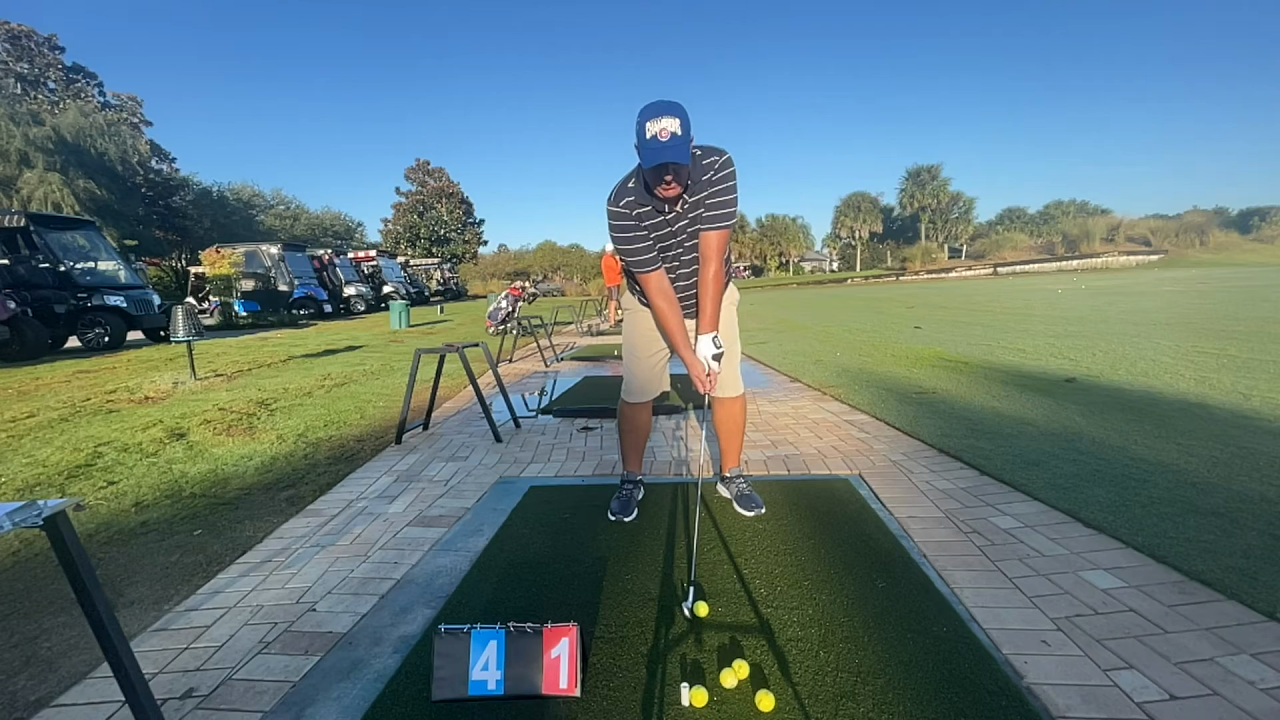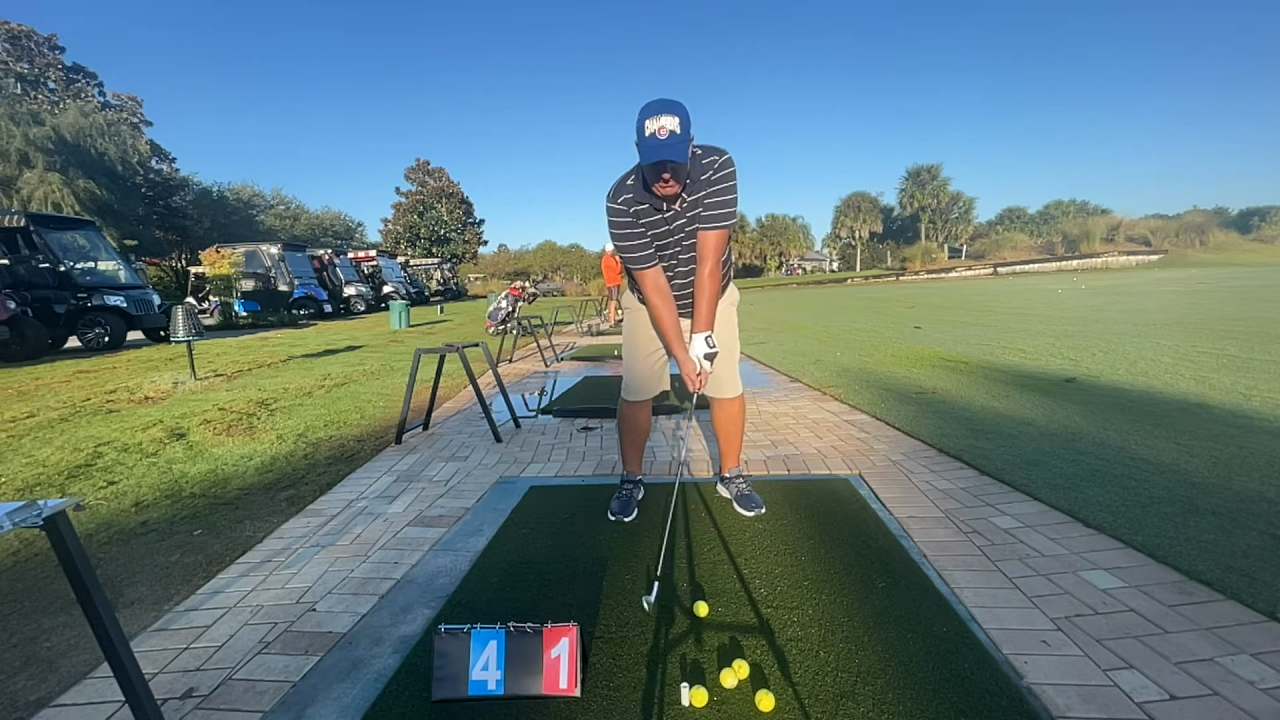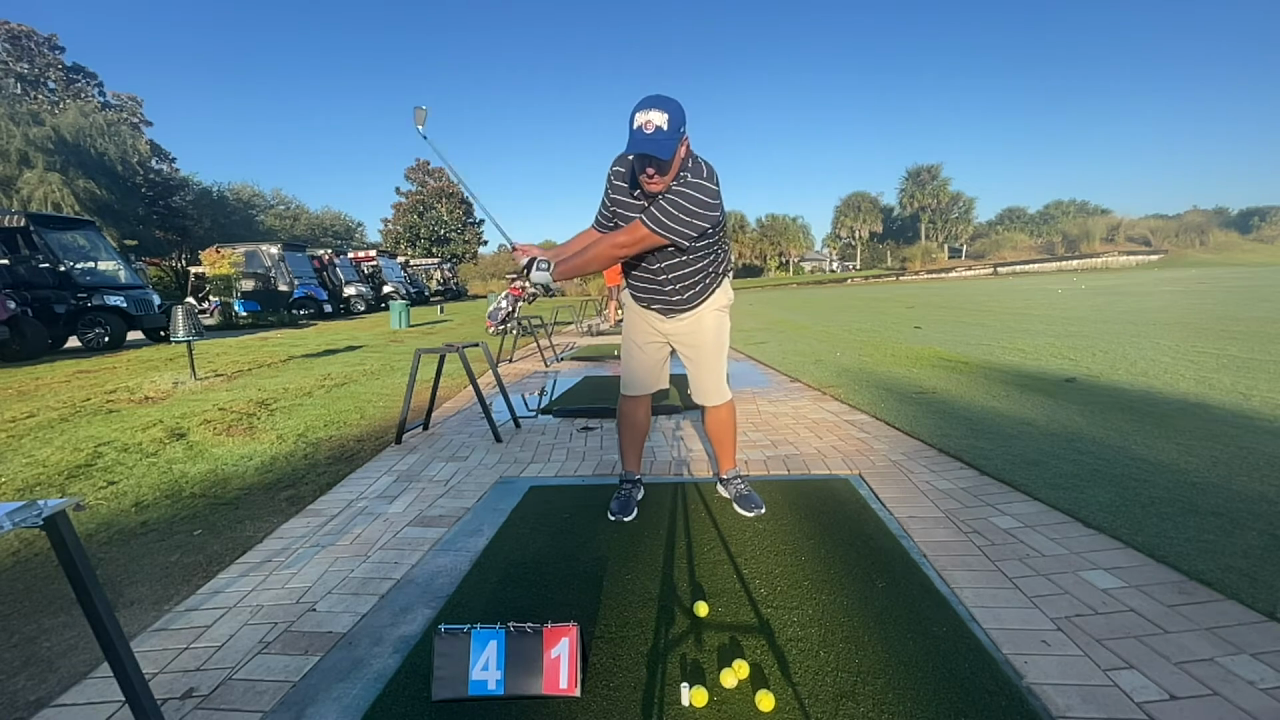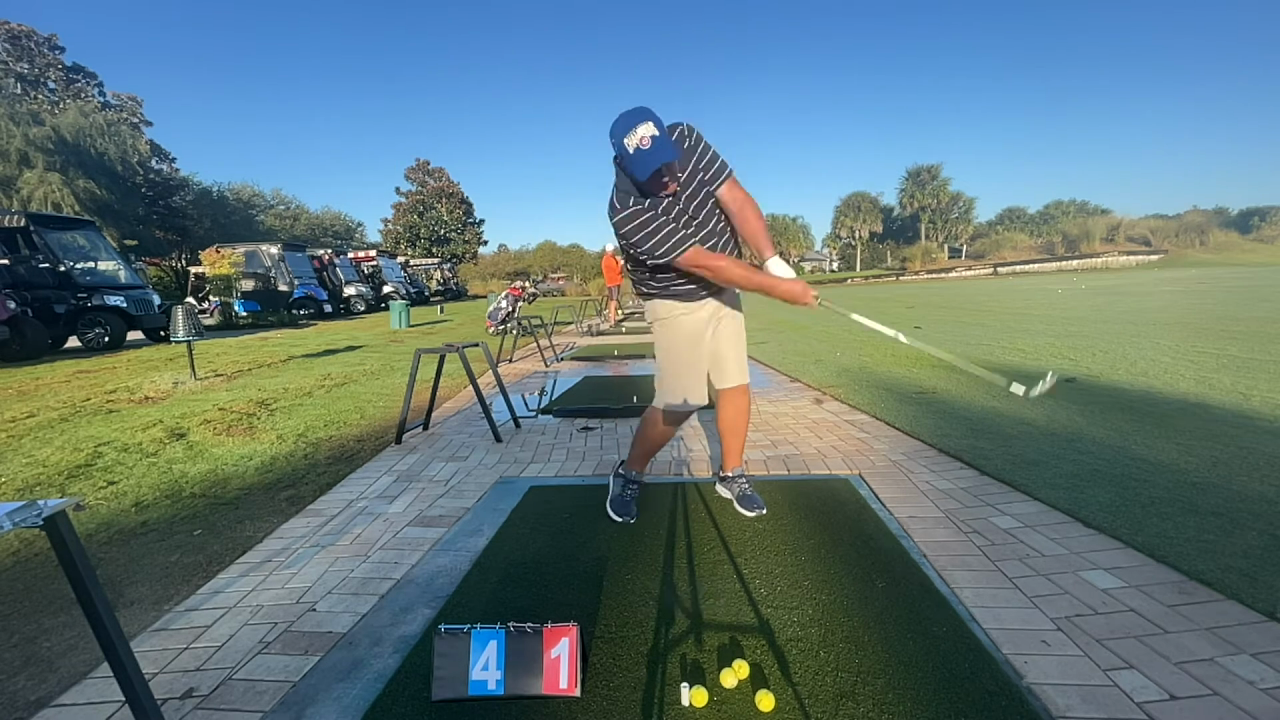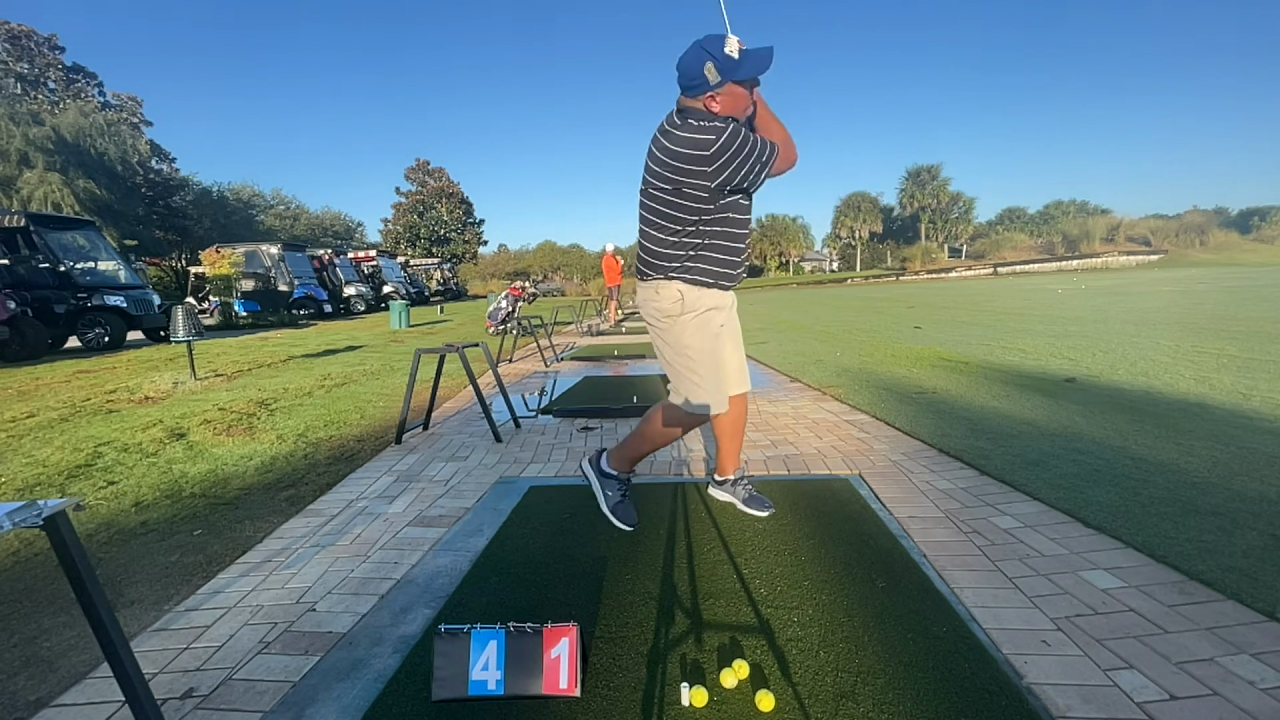
dt=1s
person 1, frame 1
left shoulder: (718, 167)
right shoulder: (623, 204)
left elbow: (712, 259)
right elbow: (656, 286)
left wrist: (708, 337)
right wrist: (688, 358)
left hip: (712, 296)
right hip: (650, 305)
left knee: (729, 386)
right knee: (636, 391)
left ankle: (731, 474)
right ankle: (631, 481)
person 1, frame 2
left shoulder: (718, 168)
right shoulder: (622, 200)
left elbow: (709, 260)
right elbow: (652, 282)
left wrist: (702, 337)
right wrist: (681, 356)
left hip: (712, 298)
right hip: (650, 303)
left knee: (727, 387)
right knee: (636, 391)
left ankle: (731, 475)
right ankle: (631, 480)
person 1, frame 3
left shoulder: (699, 188)
right shoulder: (621, 171)
left elbow: (620, 247)
right elbow: (600, 233)
left wrist: (551, 273)
right wrist: (547, 255)
left hip: (701, 304)
right hip: (642, 303)
left knee: (714, 393)
right knee: (634, 391)
left ankle: (729, 476)
right ankle: (631, 480)
person 1, frame 4
left shoulder: (684, 143)
right shoulder: (630, 213)
left elbow: (736, 200)
right elbow: (707, 263)
left wrist: (773, 259)
right wrist: (774, 285)
left hip: (723, 294)
right hip: (674, 305)
left knee: (734, 385)
right knee: (677, 403)
left ankle: (731, 475)
right ankle: (629, 475)
person 1, frame 5
left shoulder: (689, 124)
right shoulder: (715, 143)
right elbow: (785, 156)
left wrist: (749, 101)
right wrist: (755, 102)
left hip: (710, 292)
right hip: (680, 295)
left knee: (734, 388)
right knee: (697, 404)
left ankle: (727, 477)
right ankle: (612, 465)
